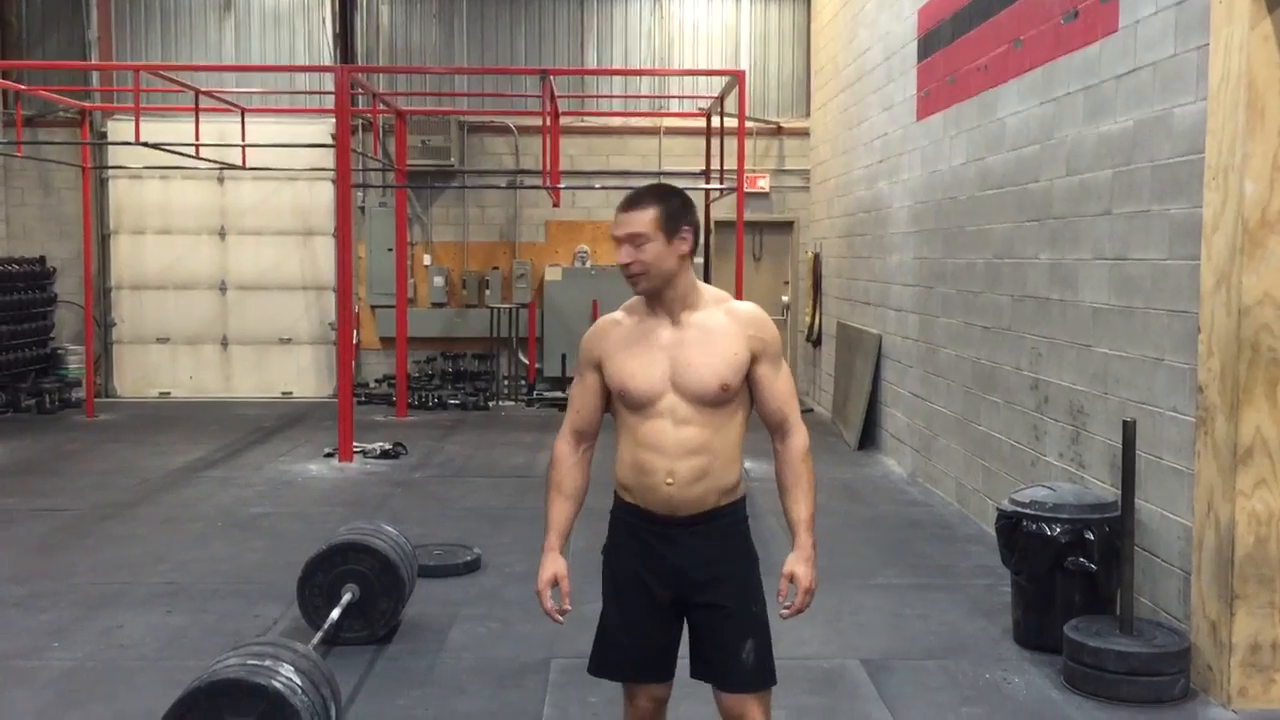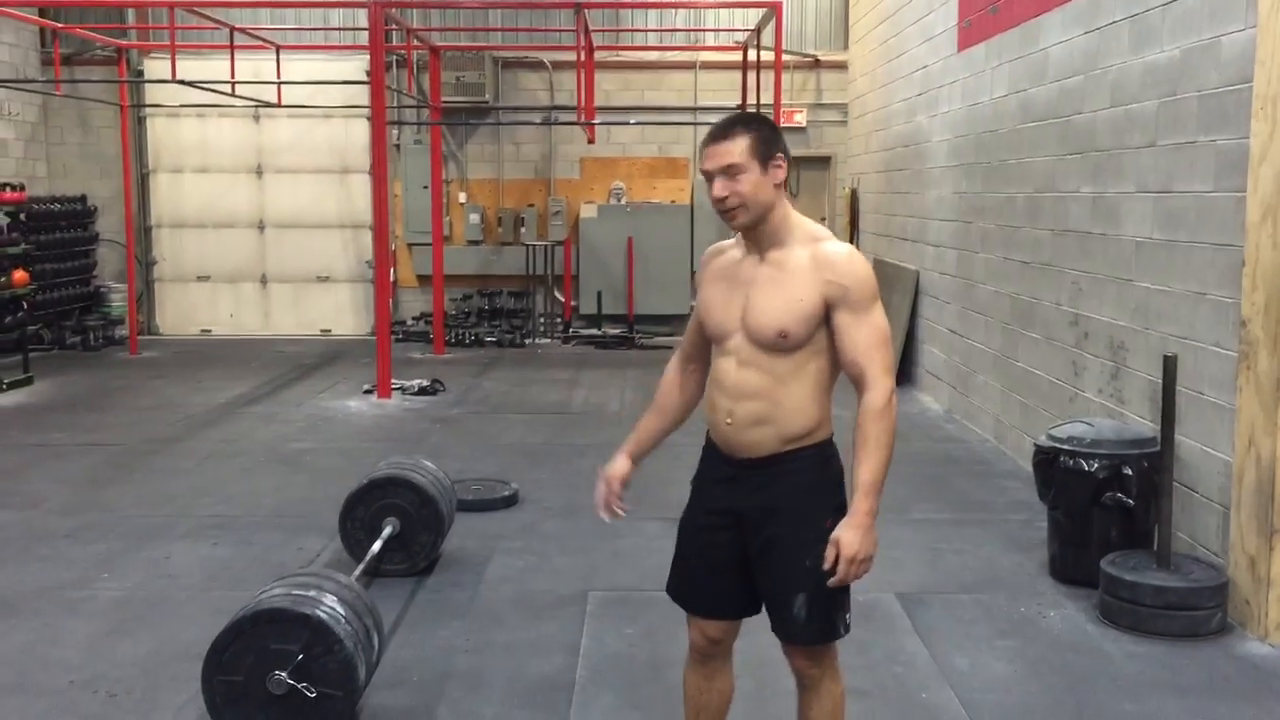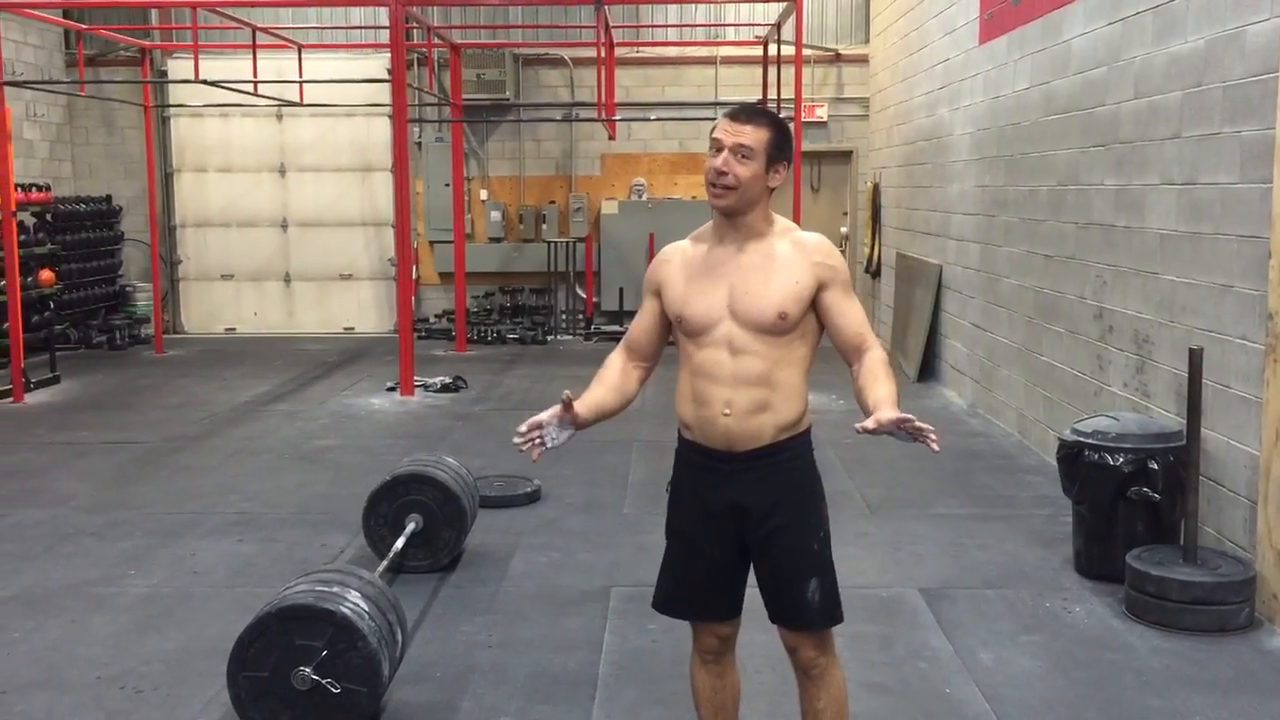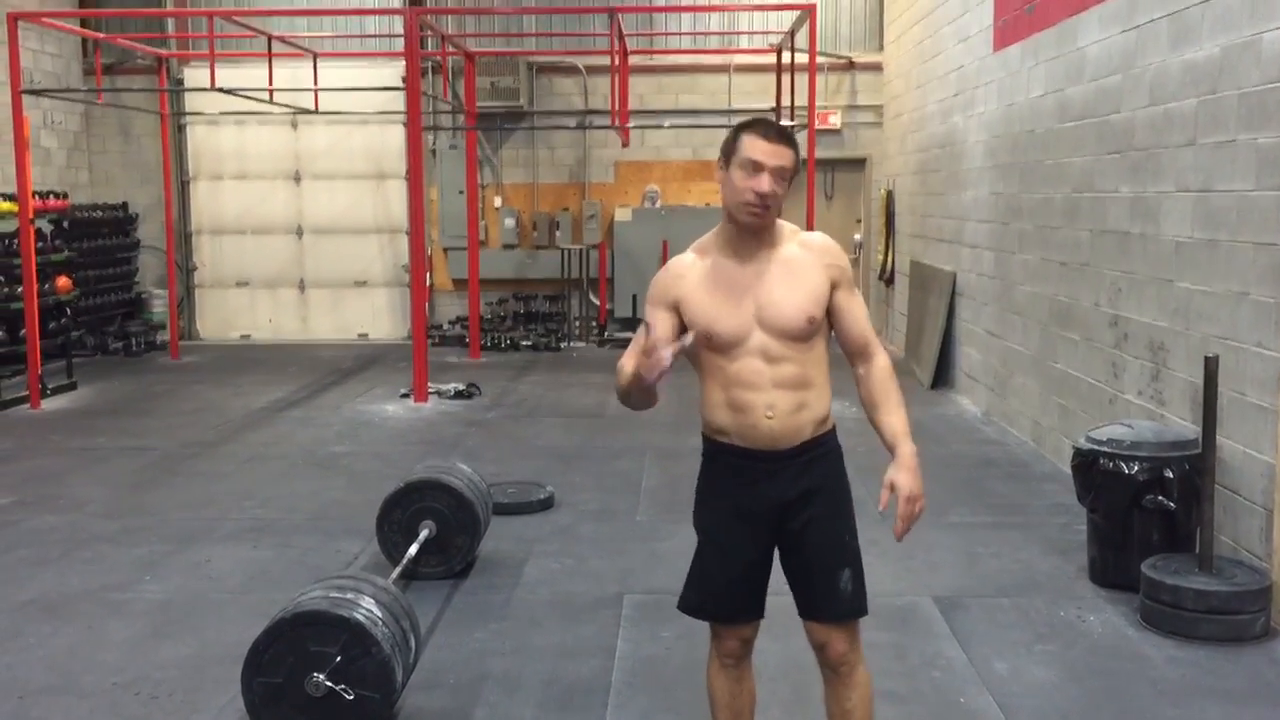
dt=1s
person 1, frame 1
left shoulder: (748, 325)
right shoulder: (606, 335)
left elbow: (789, 435)
right elbow: (575, 441)
left wrist: (803, 544)
right wrist: (554, 546)
left hip: (720, 536)
right hip: (636, 536)
person 1, frame 2
left shoulder: (836, 266)
right shoulder: (715, 262)
left elbow: (877, 391)
left wrist: (862, 512)
right wrist: (630, 452)
left hip: (797, 481)
right hip: (718, 473)
left knee: (810, 656)
right knee: (705, 639)
person 1, frame 3
left shoulder: (814, 257)
right shoulder: (671, 262)
left elbow: (863, 351)
right elbow: (634, 358)
left wrist: (884, 409)
right wrist: (579, 412)
left hip: (783, 470)
right hip: (698, 472)
left knee: (810, 645)
right knee: (711, 638)
person 1, frame 4
left shoulder: (822, 257)
right shoulder: (680, 276)
left elbow: (868, 357)
right elbow: (631, 378)
left wrist: (902, 453)
right wrist: (642, 374)
left hip: (814, 469)
right hip: (728, 475)
left knee: (837, 645)
right knee: (730, 643)
